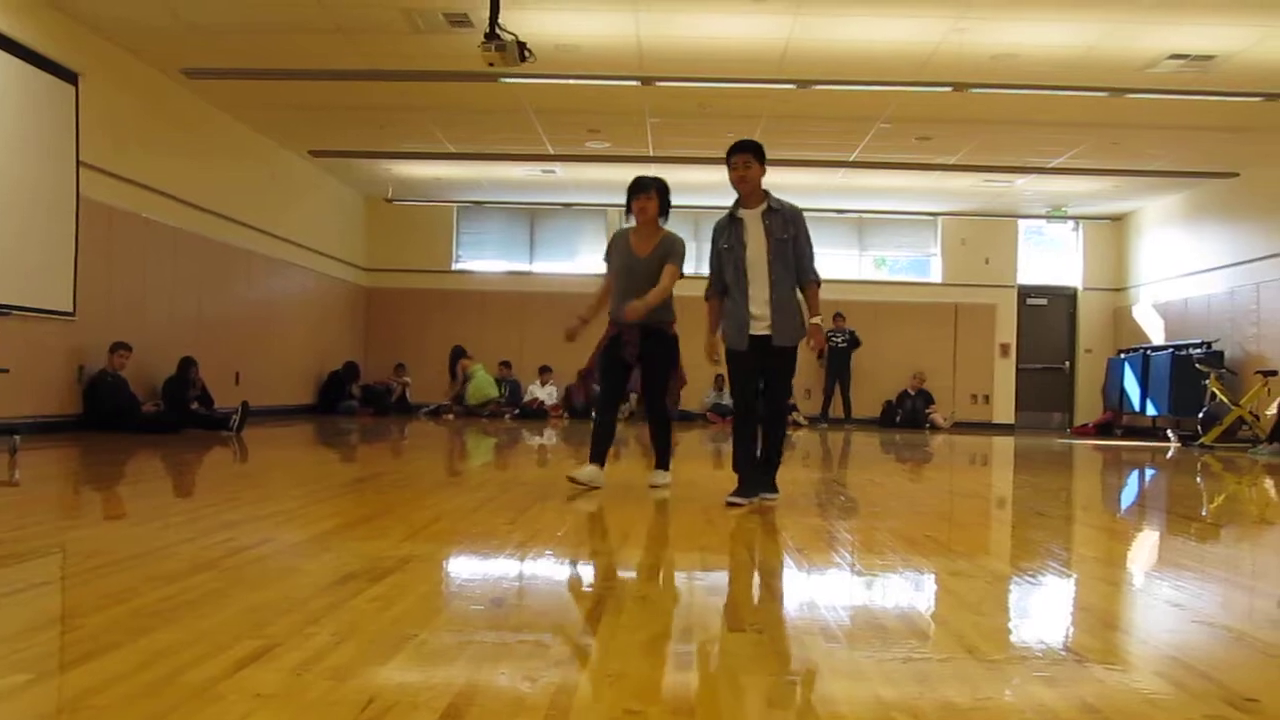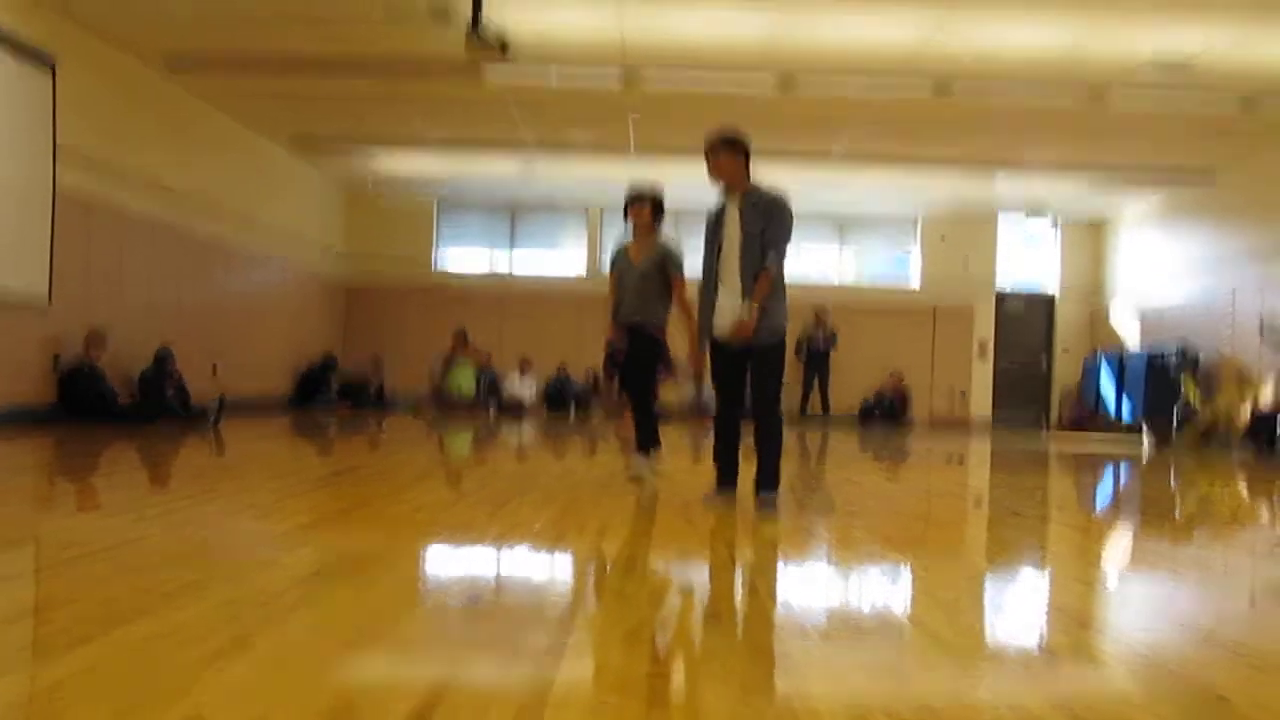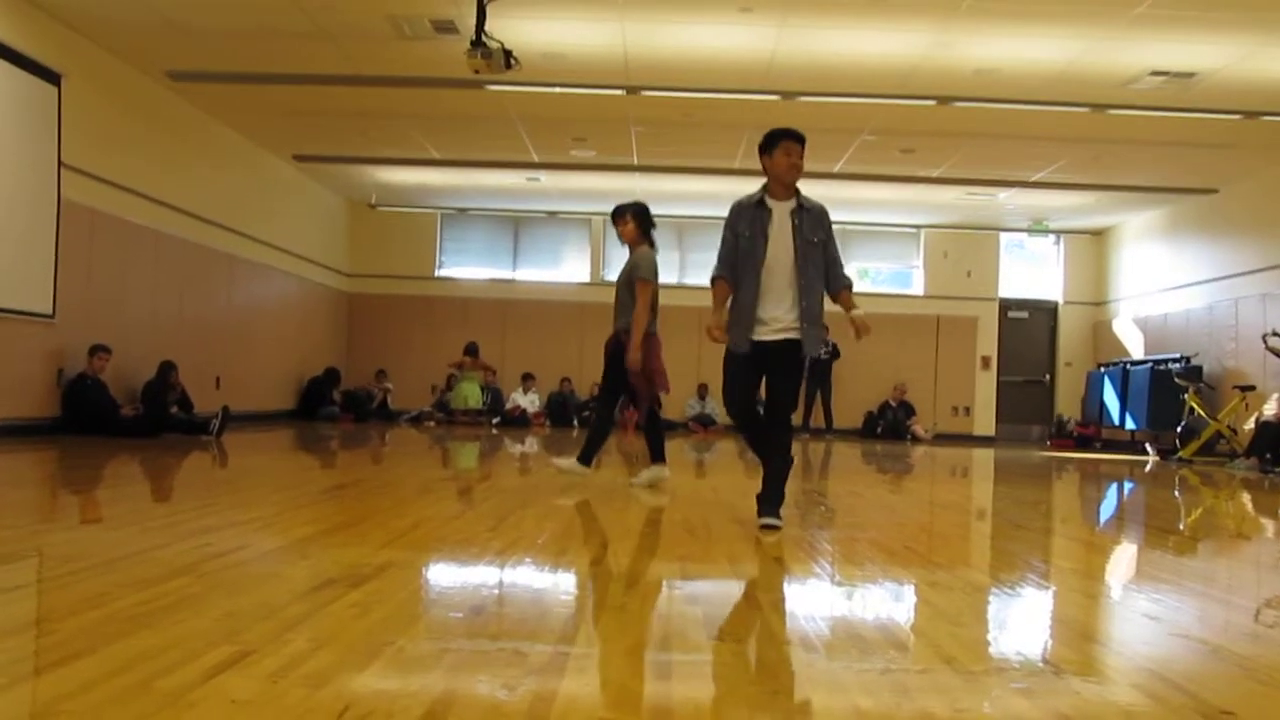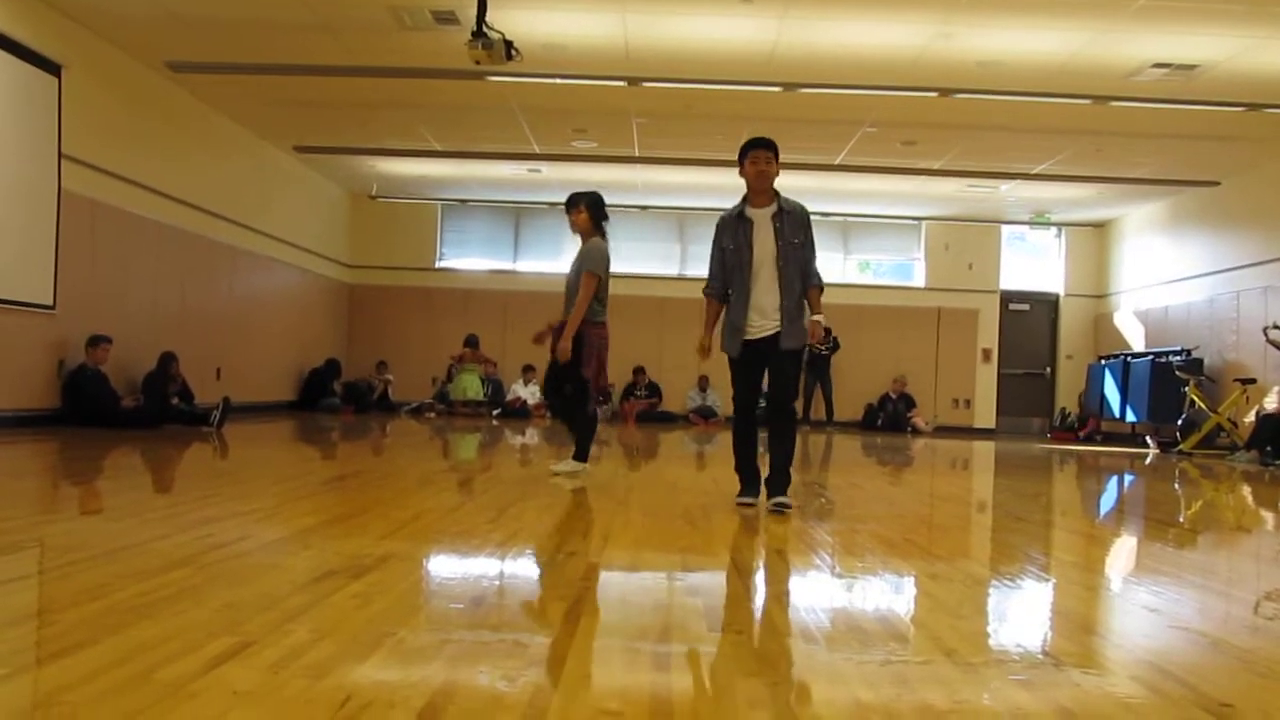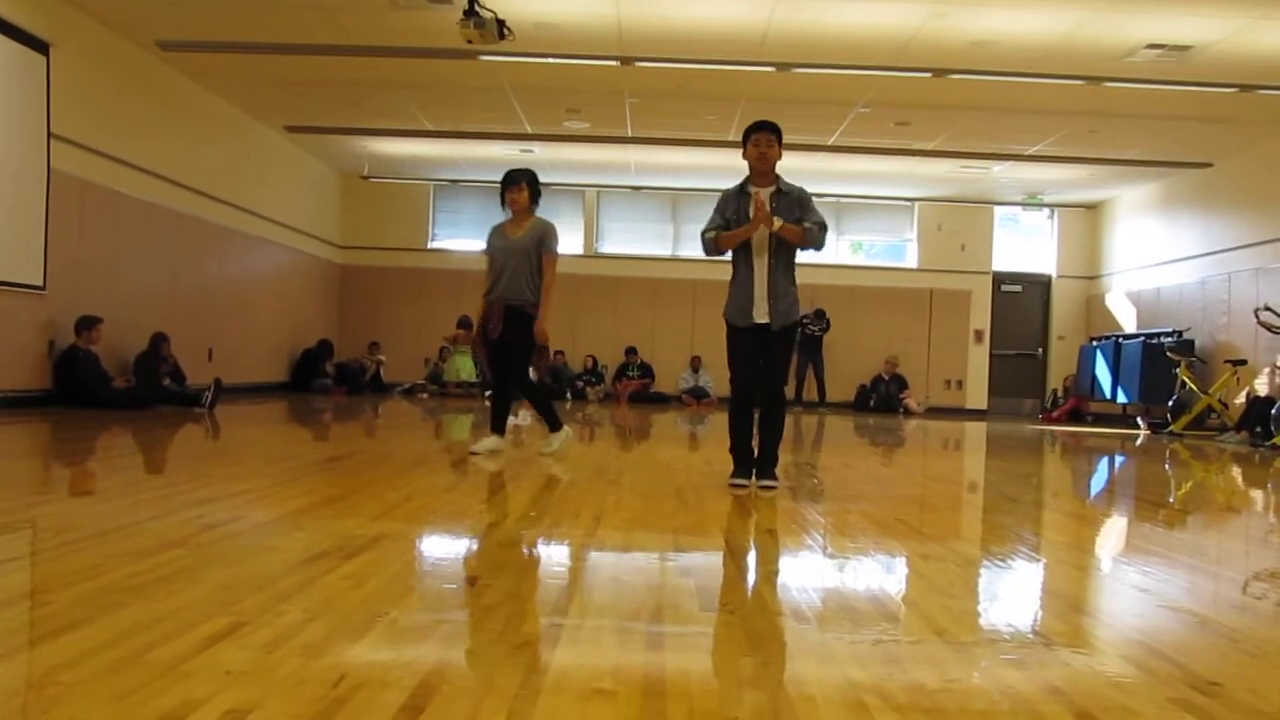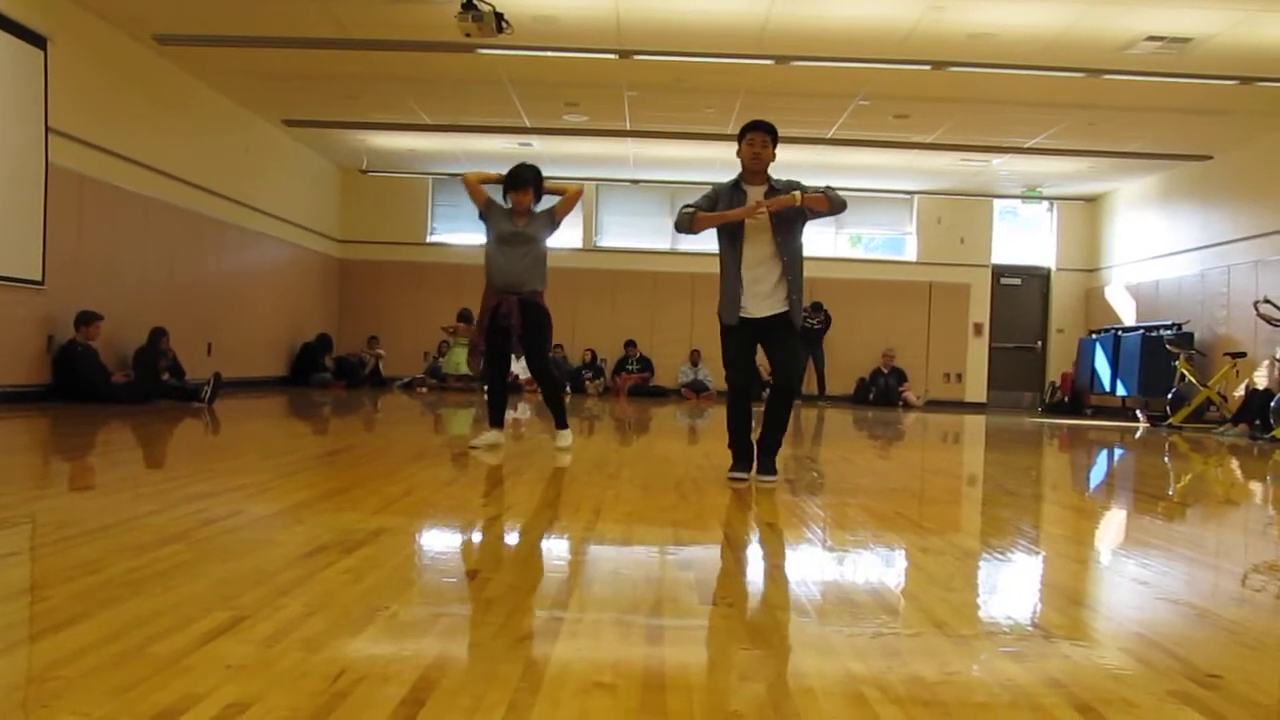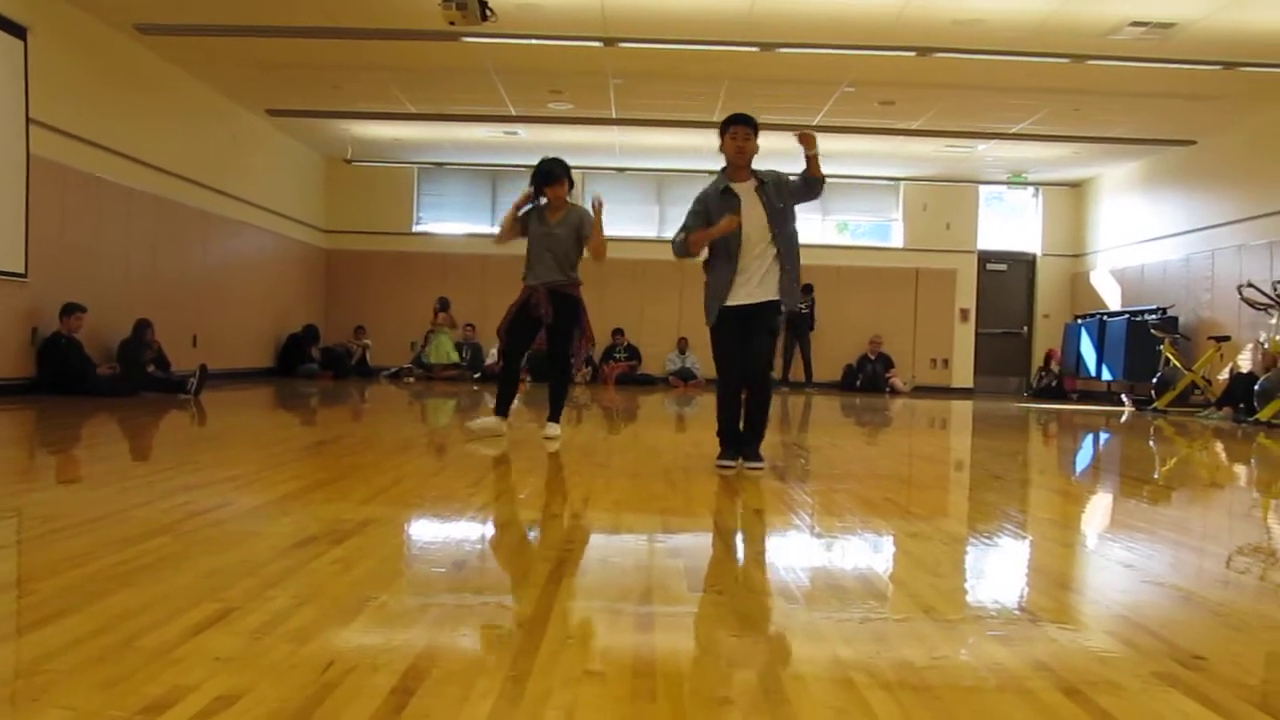
dt=0.7s
person 1, frame 1
left shoulder: (789, 217)
right shoulder: (723, 228)
left elbow: (806, 273)
right elbow: (716, 287)
left wrist: (814, 317)
right wrist: (711, 332)
left hip: (782, 330)
right hip: (740, 333)
left knee: (777, 406)
right knee: (745, 407)
left ankle: (767, 476)
right ankle: (747, 481)
person 1, frame 2
left shoulder: (771, 206)
right shoulder: (717, 218)
left elbow: (773, 263)
left wrist: (749, 312)
right wrist: (704, 327)
left hip: (764, 325)
right hip: (723, 327)
left knee: (766, 404)
right knee: (727, 405)
left ankle: (767, 485)
right ankle: (726, 478)
person 1, frame 3
left shoulder: (816, 215)
right shoulder: (743, 211)
left elbow: (833, 272)
right elbow: (726, 268)
left wrist: (852, 310)
right wrist: (718, 311)
left hip: (792, 335)
right hip: (746, 333)
left knee: (780, 418)
right knee: (738, 407)
left ankle: (771, 502)
right ankle: (778, 465)
person 1, frame 4
left shoulder: (797, 216)
right shoulder: (728, 223)
left elbow: (809, 272)
right elbow: (717, 284)
left wrist: (816, 314)
right wrist: (707, 332)
left hip: (786, 331)
right hip: (743, 334)
left knee: (782, 406)
right knee: (744, 409)
left ankle: (779, 486)
right ankle: (748, 483)
person 1, frame 5
left shoulder: (797, 198)
right shoulder: (731, 198)
left elbow: (817, 237)
right elbow: (710, 243)
left wrist: (774, 223)
right wrist: (751, 226)
left hip: (782, 312)
right hip: (742, 312)
left knee: (773, 390)
right knee: (742, 389)
left ankle: (767, 465)
right ankle: (741, 464)
person 1, frame 6
left shoulder: (789, 193)
right shoulder: (722, 195)
left elbow: (837, 203)
right elbow: (683, 221)
left wrist: (798, 198)
right wrist: (732, 215)
left hip: (779, 309)
right hip: (736, 311)
left knee: (788, 379)
right knee: (739, 385)
left ankle: (767, 454)
right ankle: (741, 457)
person 1, frame 7
left shoulder: (776, 185)
right shoulder: (711, 197)
left elbow: (812, 189)
right elbow: (681, 248)
left wrist: (811, 155)
right wrist: (715, 231)
left hip: (766, 298)
right hip: (726, 302)
left knee: (758, 371)
right knee: (729, 376)
left ankle: (751, 444)
right ankle: (729, 444)
person 2, frame 1
left shoulder: (673, 244)
right shoulder: (619, 240)
left elbow: (666, 285)
left wrist: (643, 304)
right wrist: (583, 319)
left hip: (656, 333)
right hip: (620, 331)
left knee: (653, 403)
right knee: (607, 398)
left ankle: (662, 467)
right ankle: (595, 467)
person 2, frame 2
left shoulder: (665, 252)
right shoulder: (621, 250)
left elbow: (682, 297)
right elbow: (614, 291)
left wrist: (694, 340)
right wrist: (610, 321)
left hip: (648, 332)
right hip: (624, 331)
left knee: (642, 393)
right knee: (632, 392)
left ankle: (644, 453)
right ankle: (650, 447)
person 2, frame 3
left shoulder: (644, 257)
right shoulder: (634, 258)
left elbow: (643, 305)
left wrist: (635, 346)
right wrist: (623, 343)
left hip: (634, 341)
right hip: (626, 340)
left knee: (606, 401)
right knee: (645, 404)
left ankle: (583, 461)
right ankle: (658, 465)
person 2, frame 4
left shoulder: (596, 249)
right shoulder: (584, 250)
left elbow: (586, 297)
left wrist: (566, 336)
right wrist: (553, 327)
left hip: (587, 334)
right hip: (575, 332)
left knee: (582, 396)
right knee: (553, 389)
left ankle: (580, 458)
right ankle: (582, 451)
person 2, frame 5
left shoulder: (544, 229)
right shoulder: (496, 232)
left elbow: (549, 277)
right elbow: (489, 276)
left wrist: (542, 318)
right wrist: (482, 313)
left hip: (525, 313)
right hip: (495, 313)
left knee: (518, 377)
right knee: (499, 377)
left ankle: (557, 428)
right ankle: (497, 435)
person 2, frame 6
left shoulder: (545, 220)
right shoulder: (494, 214)
left elbow: (576, 191)
right elbow: (469, 179)
left wrist: (545, 187)
right wrist: (500, 178)
left hip: (531, 303)
right hip: (497, 302)
left knee: (540, 368)
right knee: (495, 367)
left ankle: (562, 428)
right ankle: (495, 429)
person 2, frame 7
left shoulder: (580, 216)
right shoulder: (532, 215)
left elbow: (598, 255)
right elbow: (501, 239)
left wrist: (598, 218)
right wrist: (517, 206)
left hip: (565, 296)
right hip: (532, 294)
left knee: (559, 360)
right knee: (510, 353)
left ankle: (553, 420)
right ankle: (499, 418)
